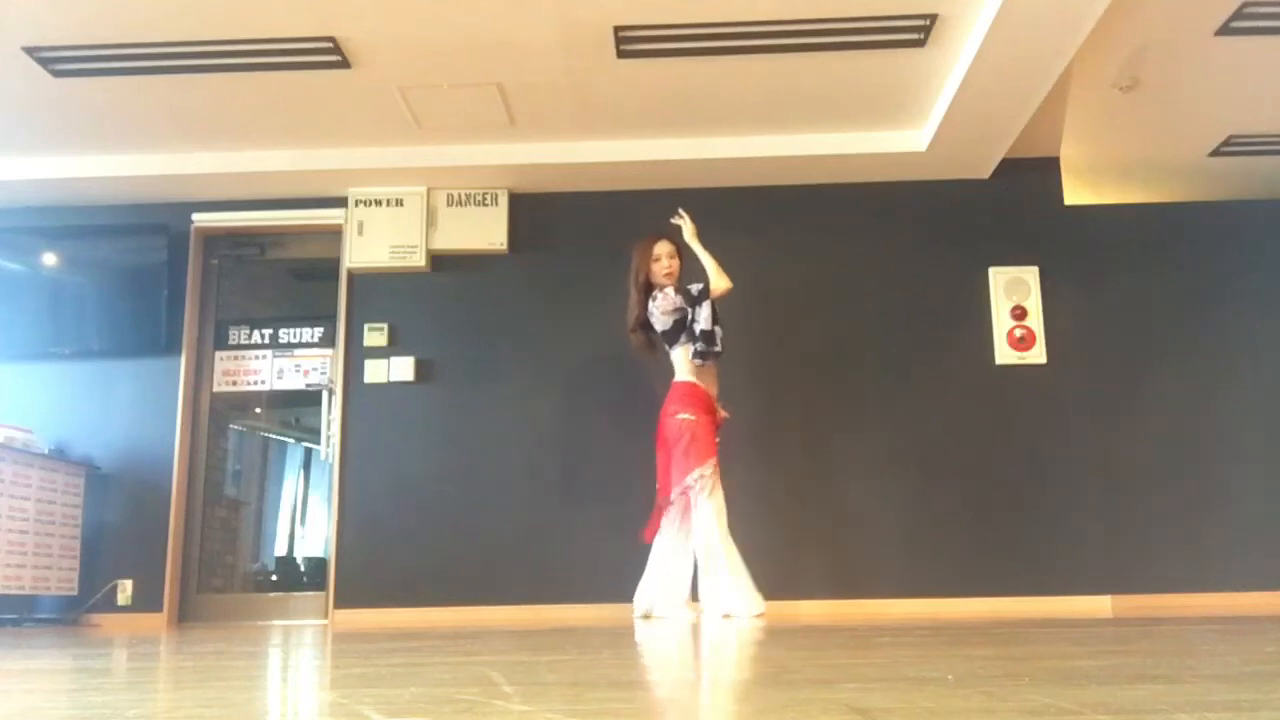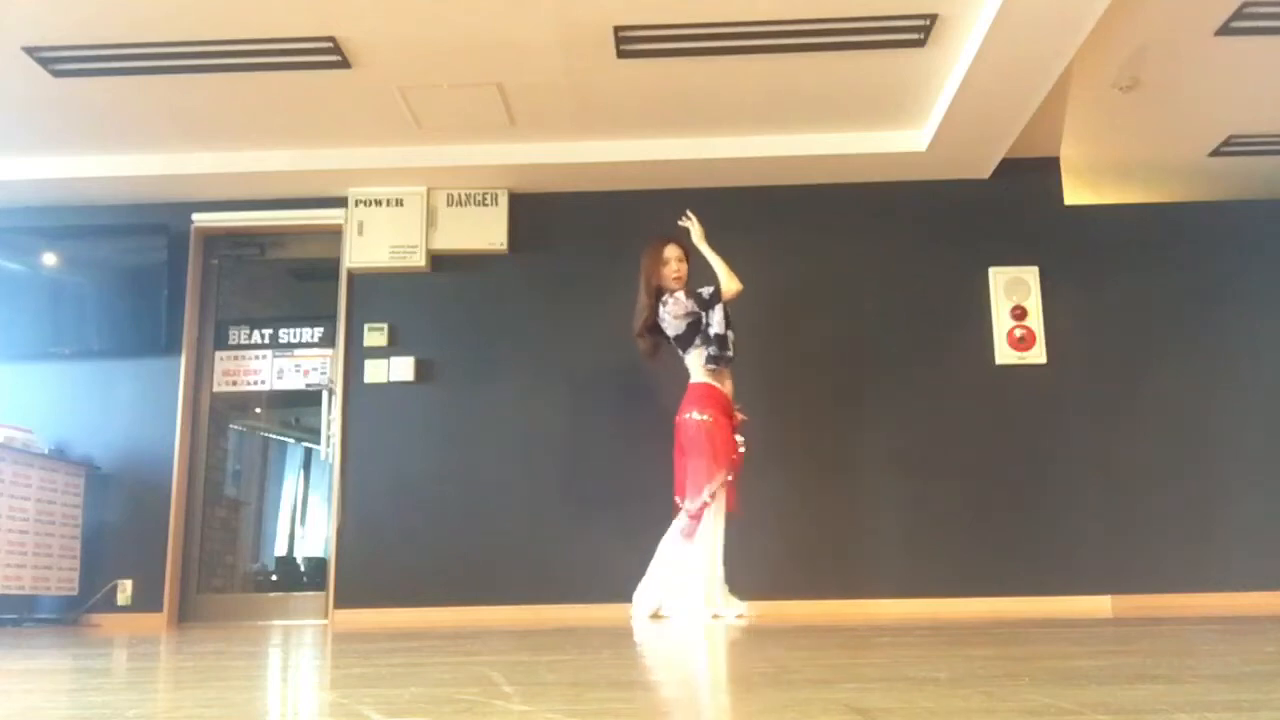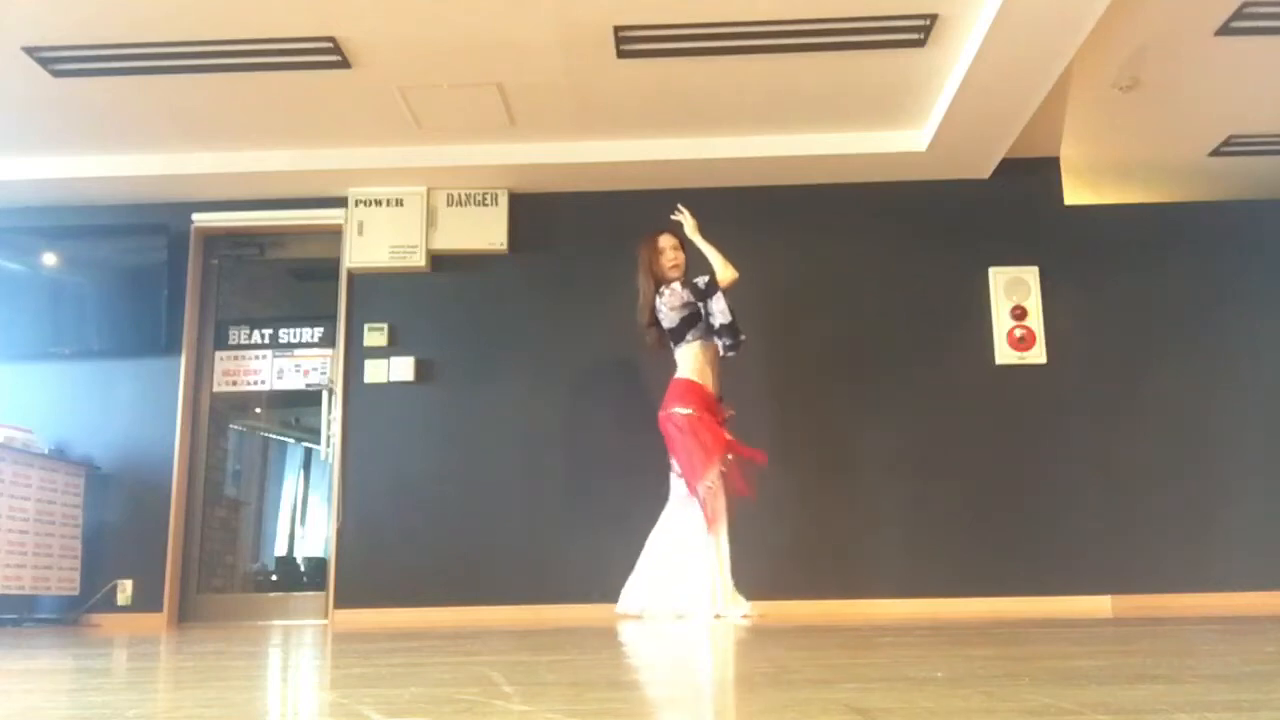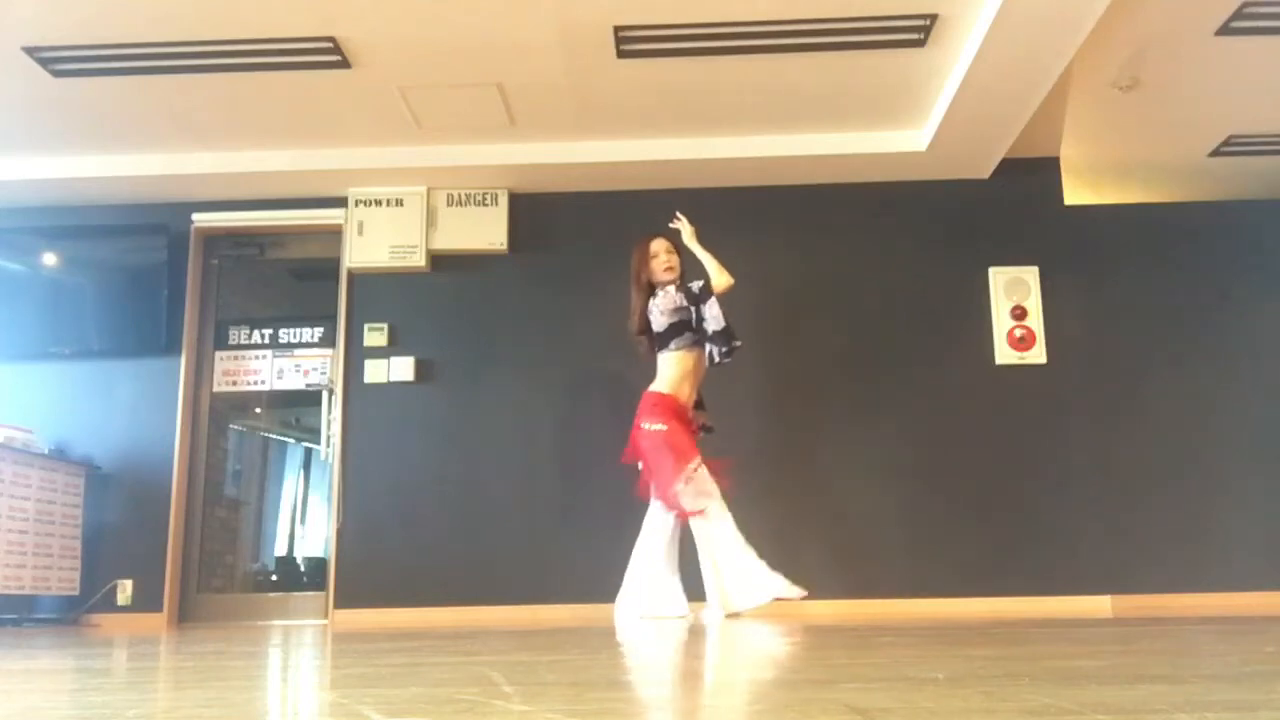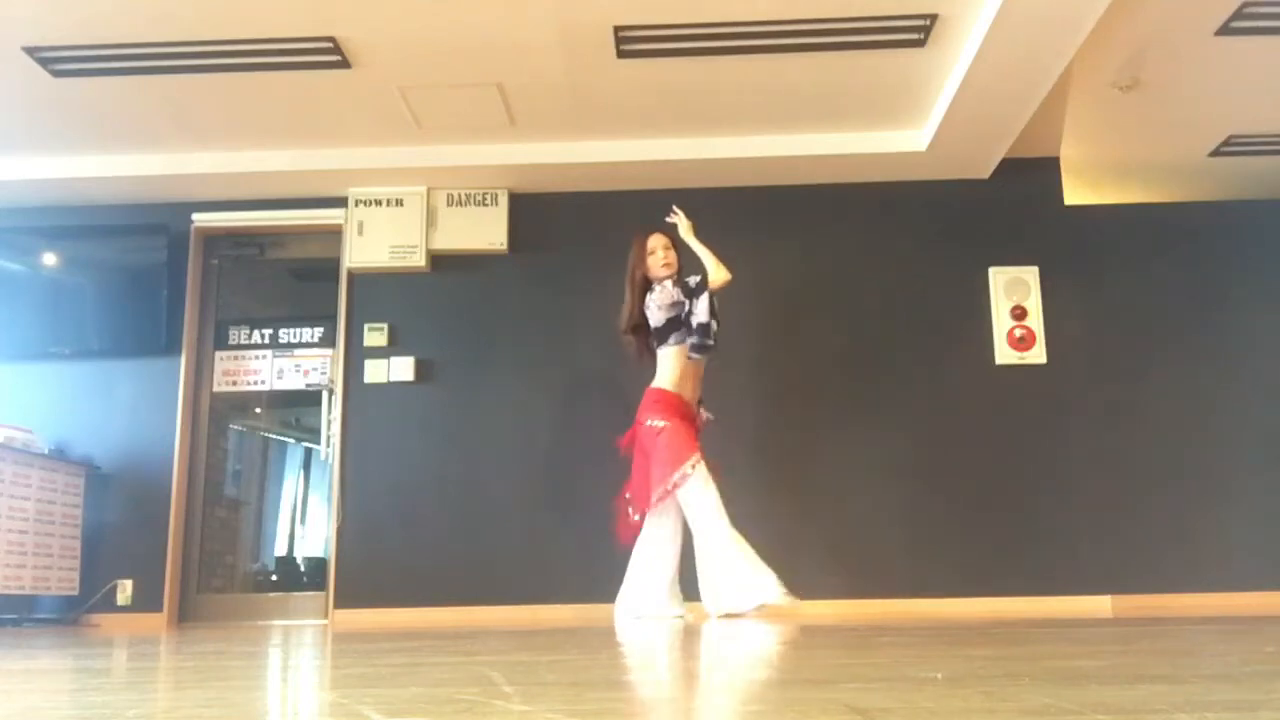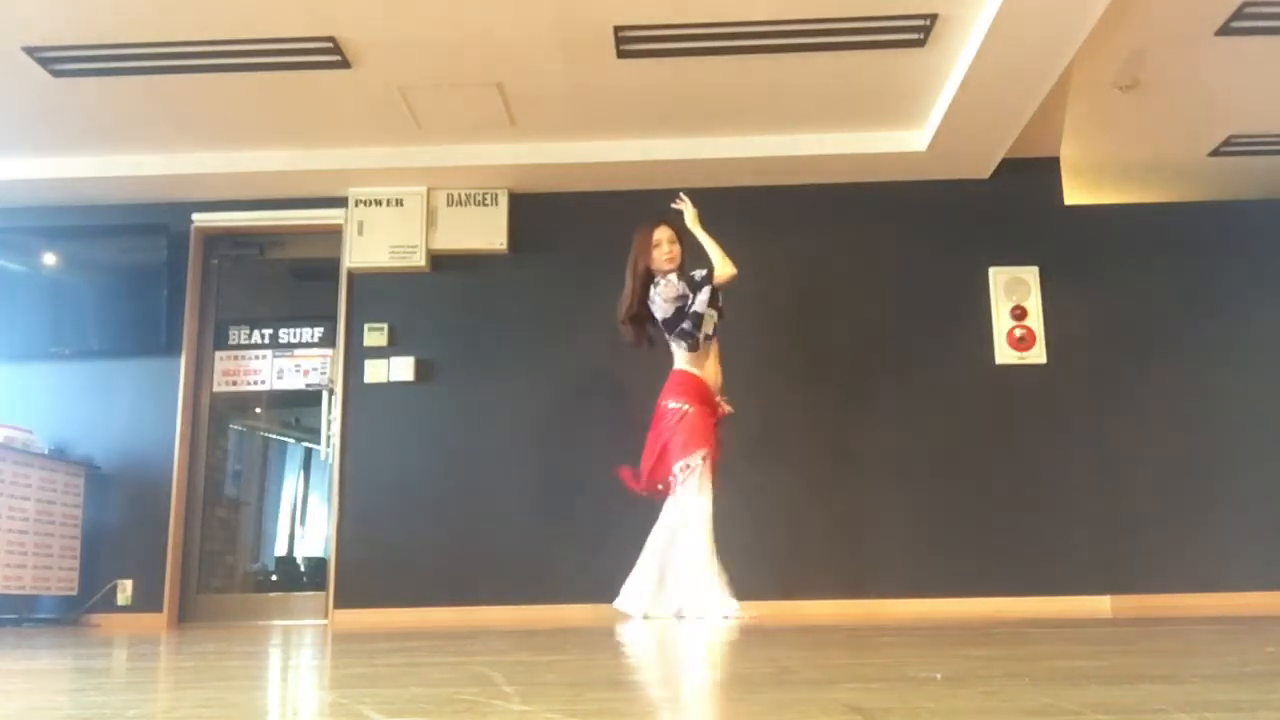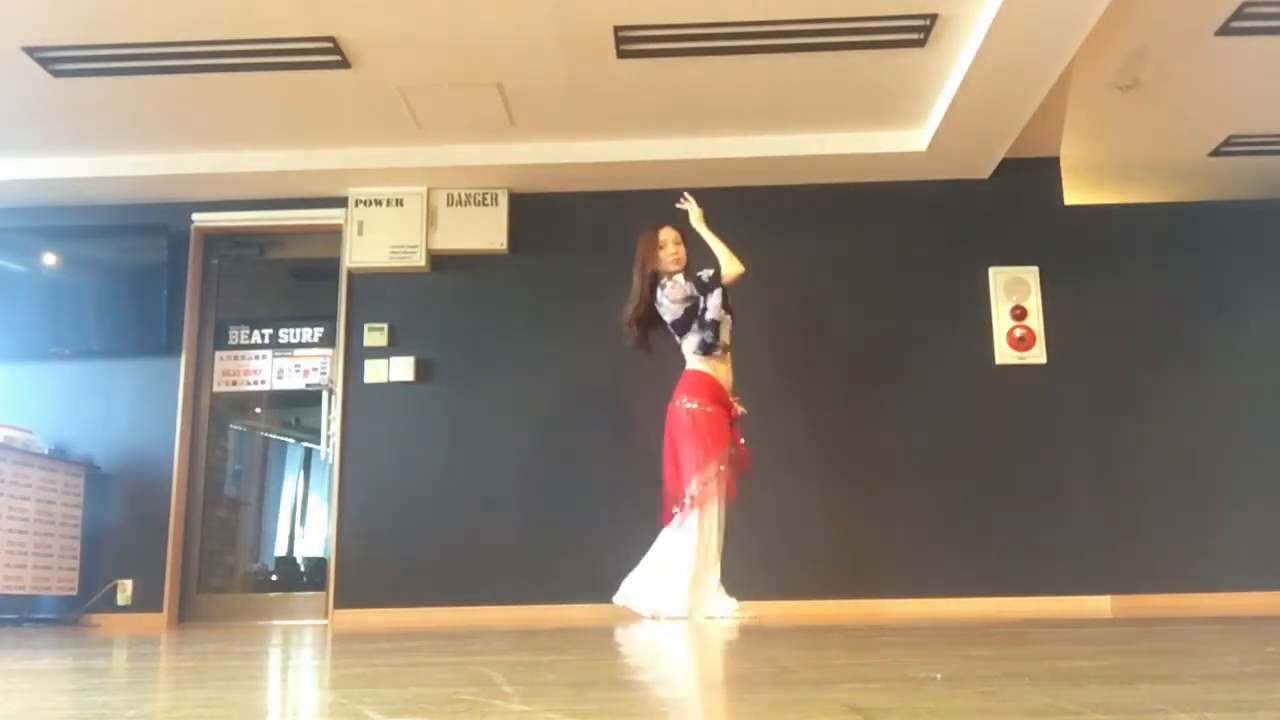
dt=0.2s
person 1, frame 1
left shoulder: (677, 302)
right shoulder: (664, 301)
right elbow: (723, 285)
right wrist: (695, 240)
left hip: (696, 407)
right hip: (688, 406)
left knee: (688, 505)
right knee: (702, 500)
left ankle: (662, 599)
right ankle: (724, 597)
person 1, frame 2
left shoulder: (684, 306)
right shoulder: (672, 304)
right elbow: (733, 287)
right wrist: (704, 244)
left hip: (710, 410)
right hip: (704, 408)
left knee: (700, 506)
right knee: (708, 503)
left ankle: (663, 596)
right ankle: (706, 599)
person 1, frame 3
left shoulder: (683, 297)
right shoulder: (670, 293)
right elbow: (729, 275)
right wrist: (697, 235)
left hip: (697, 407)
right hip: (686, 404)
left knee: (685, 502)
right knee: (708, 500)
left ankle: (654, 595)
right ankle: (712, 598)
person 1, frame 4
left shoulder: (678, 302)
right shoulder: (664, 299)
right elbow: (723, 281)
right wrist: (694, 242)
left hip: (673, 418)
right hip: (661, 415)
left knee: (668, 509)
right knee: (705, 503)
left ankle: (644, 601)
right ankle: (747, 586)
person 1, frame 5
left shoulder: (674, 299)
right shoulder: (660, 295)
right elbow: (719, 277)
right wrist: (693, 236)
left hip: (675, 411)
right hip: (663, 410)
left knee: (668, 509)
right knee: (703, 503)
left ankle: (649, 600)
right ankle: (746, 590)
person 1, frame 6
left shoulder: (679, 290)
right shoulder: (665, 288)
right elbow: (727, 271)
right wrist: (696, 226)
left hip: (700, 400)
right hip: (686, 397)
left knee: (686, 501)
right knee: (694, 499)
left ankle: (651, 596)
right ankle: (700, 597)
person 1, frame 7
left shoulder: (685, 291)
right shoulder: (672, 287)
right elbow: (734, 269)
right wrist: (702, 226)
left hip: (710, 402)
right hip: (696, 398)
left knee: (702, 502)
right knee: (703, 499)
left ankle: (655, 592)
right ankle: (690, 598)
